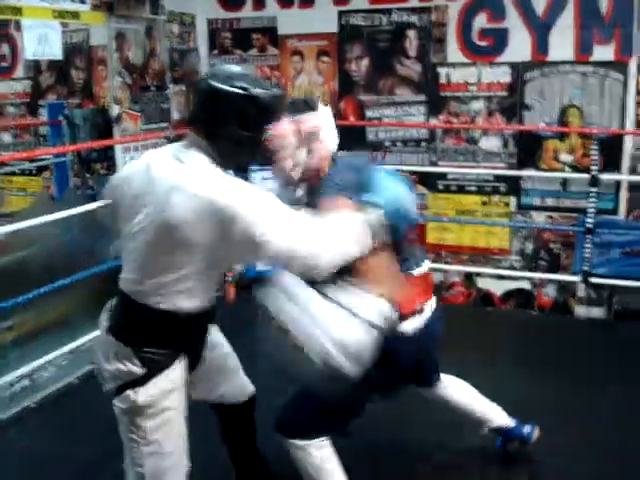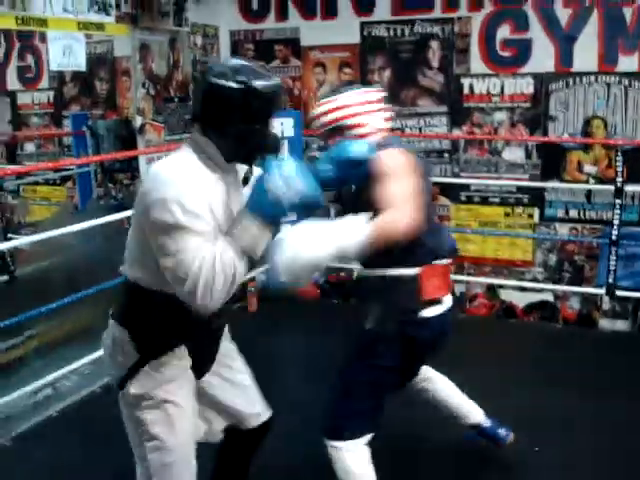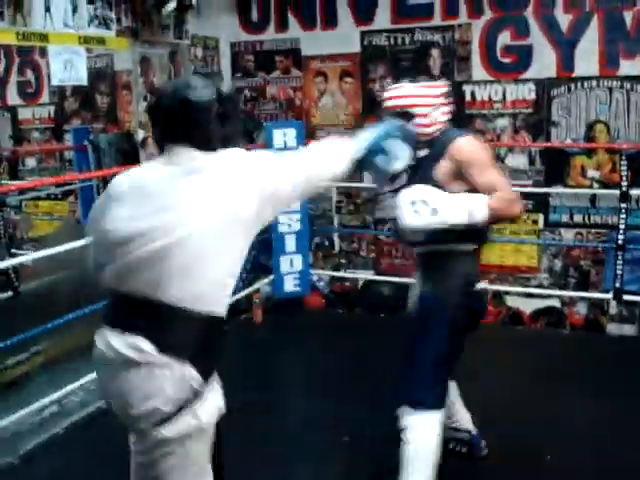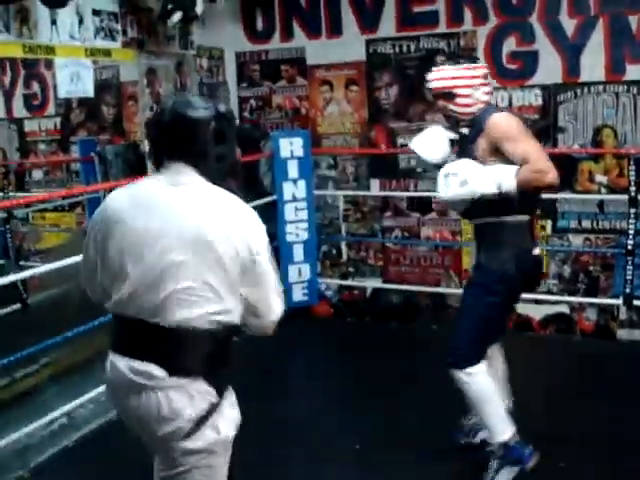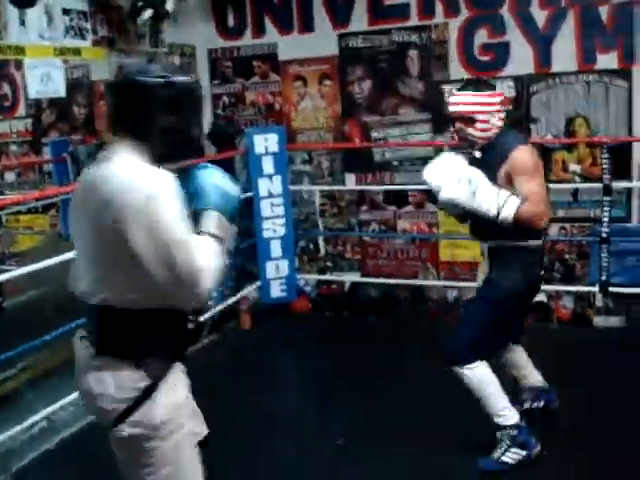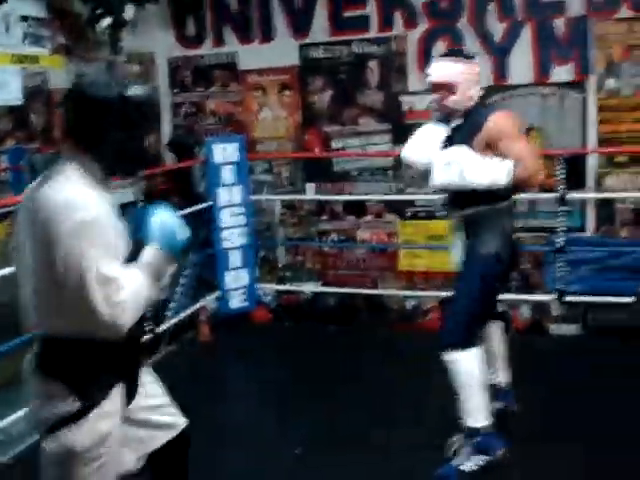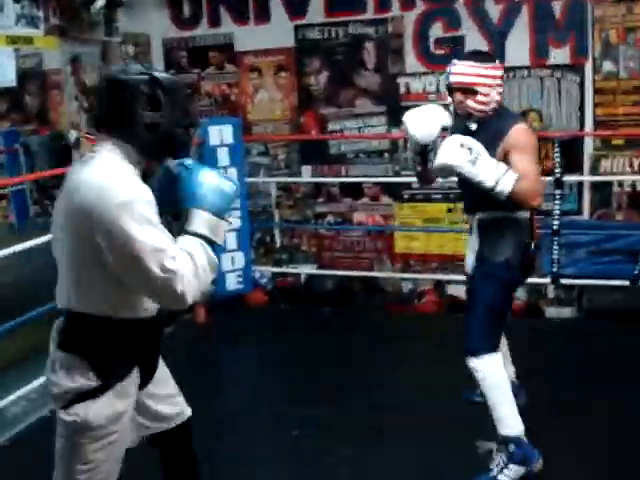
dt=0.2s
person 1, frame 1
left shoulder: (155, 161)
right shoulder: (219, 197)
left elbow: (116, 196)
right elbow: (312, 250)
right wrist: (376, 218)
left hip: (184, 329)
right hip: (144, 352)
left knee: (238, 399)
person 1, frame 2
left shoulder: (226, 170)
right shoulder: (176, 185)
right elbow: (205, 290)
right wrist: (261, 217)
left hip: (201, 335)
right hip: (151, 345)
left knee: (251, 422)
person 1, frame 3
left shoulder: (122, 188)
right shoulder: (240, 172)
left elbow: (105, 263)
right elbow: (312, 163)
right wrist: (370, 140)
left hip: (117, 347)
right hip: (169, 368)
person 1, frame 4
left shoulder: (116, 205)
right shoulder: (236, 216)
left elbow: (96, 286)
right elbow: (265, 317)
left hip: (126, 370)
right hip: (185, 385)
person 1, frame 5
left shoulder: (95, 177)
right shoulder: (147, 185)
right elbow: (195, 284)
left wrist: (187, 216)
right wrist: (216, 217)
left hip: (108, 352)
right hip: (134, 365)
left knee: (186, 442)
person 1, frame 6
left shoulder: (47, 191)
right shoulder: (78, 207)
right elbow: (113, 312)
left wrist: (133, 247)
right wrist: (159, 254)
left hip: (110, 371)
right hip: (82, 388)
left knee: (172, 439)
person 1, frame 7
left shoulder: (93, 173)
right shoulder: (116, 189)
right elbow: (180, 285)
left wrist: (161, 192)
right wrist: (208, 216)
left hip: (128, 348)
right hip: (99, 364)
left knee: (175, 428)
person 2, frame 1
left shoulder: (334, 201)
right shoulder: (360, 169)
left hip: (391, 332)
right hip: (418, 317)
left knee: (299, 427)
right knee: (427, 378)
right ankle: (511, 427)
person 2, frame 2
left shoulder: (389, 158)
right shoulder: (381, 161)
left elbow: (404, 222)
left wrist: (315, 246)
left hip: (402, 312)
right hip: (428, 303)
left knee: (345, 432)
right knee: (408, 368)
right ankle: (485, 427)
person 2, frame 3
left shoulder: (461, 147)
right shoulder: (420, 156)
left elbow: (511, 205)
right elbow: (407, 225)
left wrist: (447, 211)
left hip: (450, 284)
right hip: (435, 280)
left knee: (420, 402)
right knee: (432, 367)
right ankle: (466, 433)
person 2, frame 4
left shoulder: (499, 123)
right shoulder: (465, 134)
left elbow: (546, 174)
right elbow: (457, 194)
left wrist: (487, 179)
right wrist: (435, 164)
left hip: (507, 252)
right hip: (495, 248)
left knee: (463, 356)
right knee: (481, 336)
right ankle: (495, 416)
person 2, frame 5
left shoulder: (518, 154)
right shoulder: (477, 155)
left elbow: (538, 216)
right elbow: (470, 208)
left wrist: (485, 197)
right wrist: (449, 189)
left hip: (514, 267)
right hip: (504, 263)
left knee: (463, 352)
right knee: (495, 334)
left ankle: (516, 436)
right ankle: (538, 391)
person 2, frame 6
left shoulder: (495, 120)
right shoulder: (449, 126)
left elbow: (534, 173)
right elbow: (449, 181)
left wrist: (476, 171)
right wrist: (427, 162)
left hip: (491, 236)
right hip: (474, 233)
left knee: (456, 335)
right knee: (479, 313)
left ankle: (480, 437)
right ankle: (500, 387)
person 2, frame 7
left shoulder: (514, 130)
right shoulder: (462, 125)
left elbow: (532, 195)
right elbow: (434, 173)
left wrist: (482, 167)
right wrist: (428, 144)
left hip: (505, 242)
right hip: (485, 238)
left knee: (478, 342)
right knee: (486, 318)
right ankle: (506, 385)
